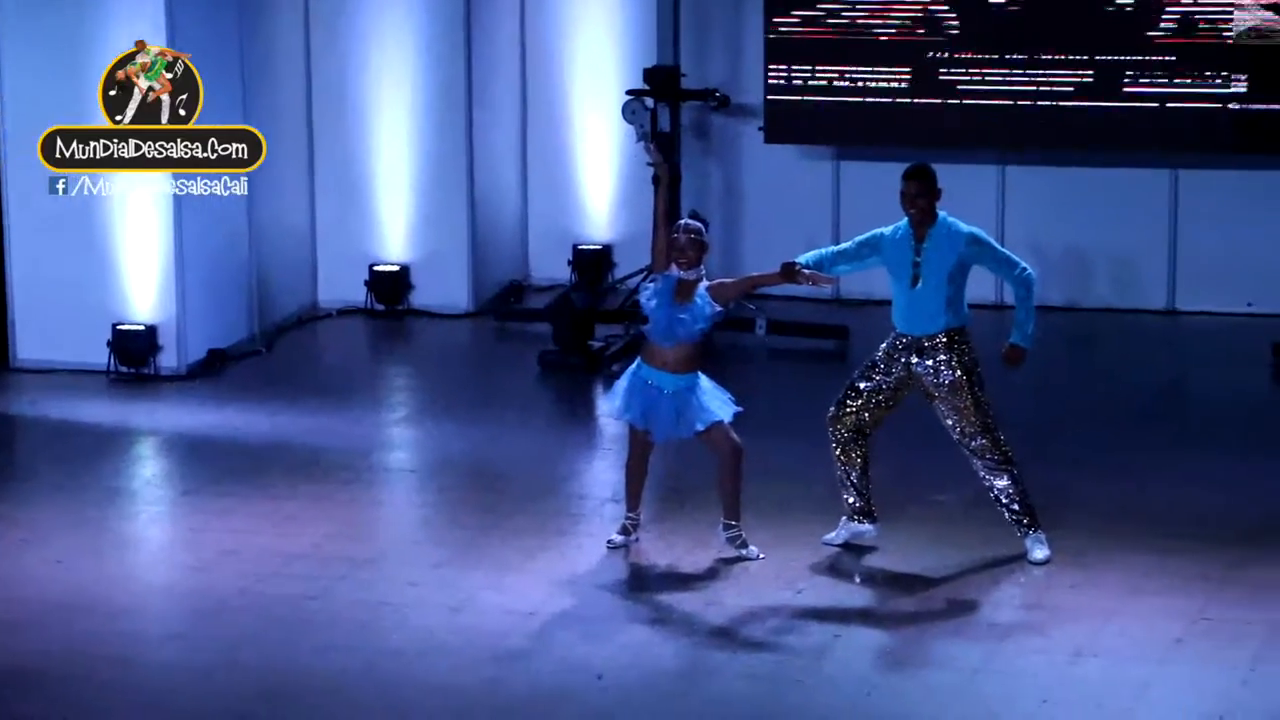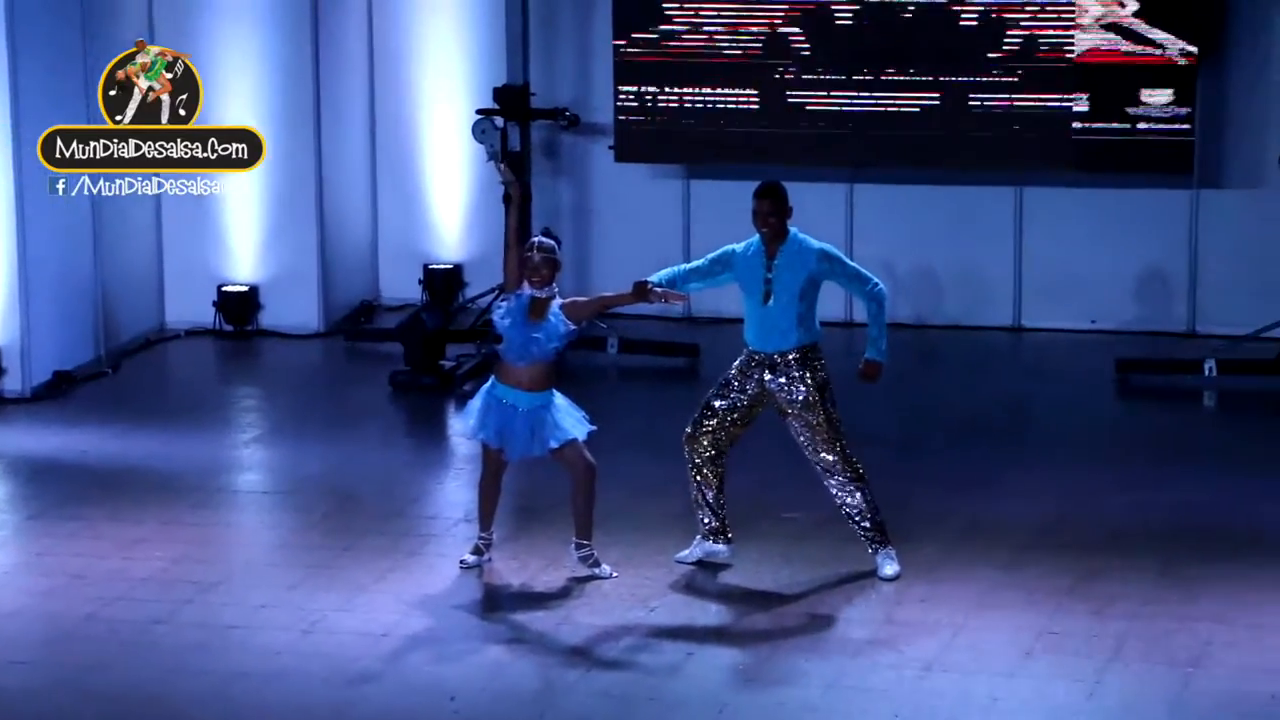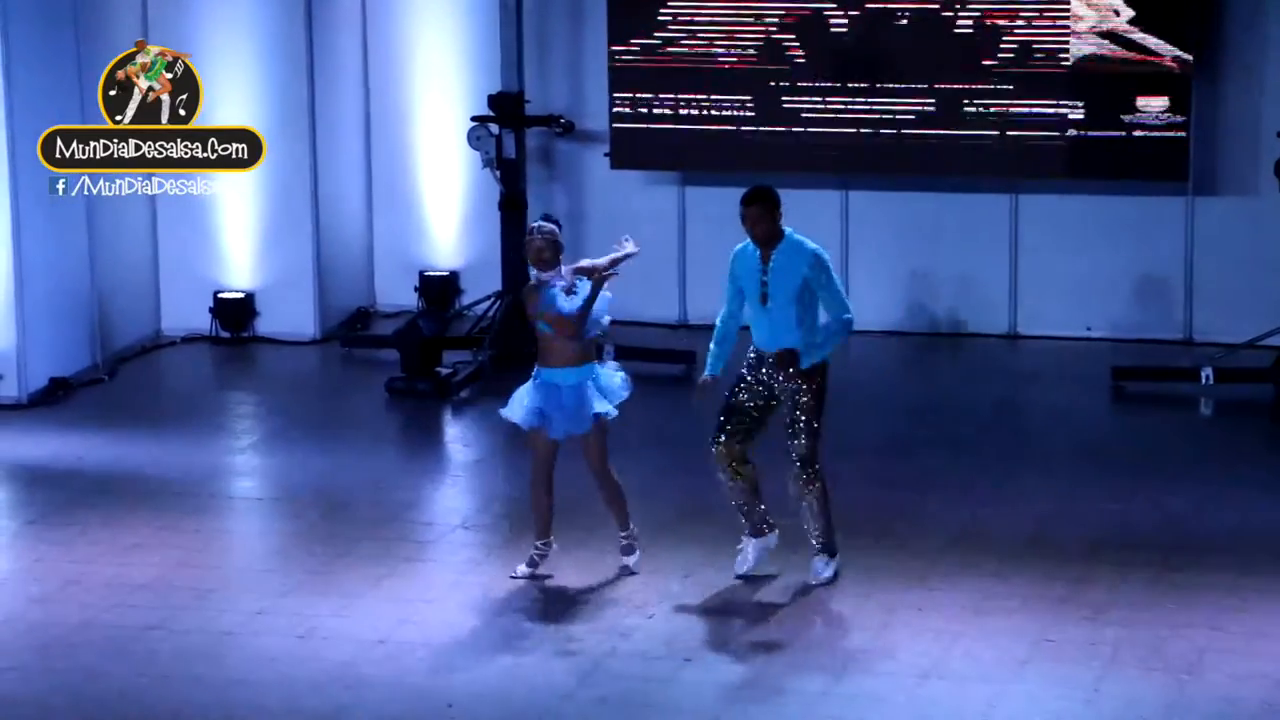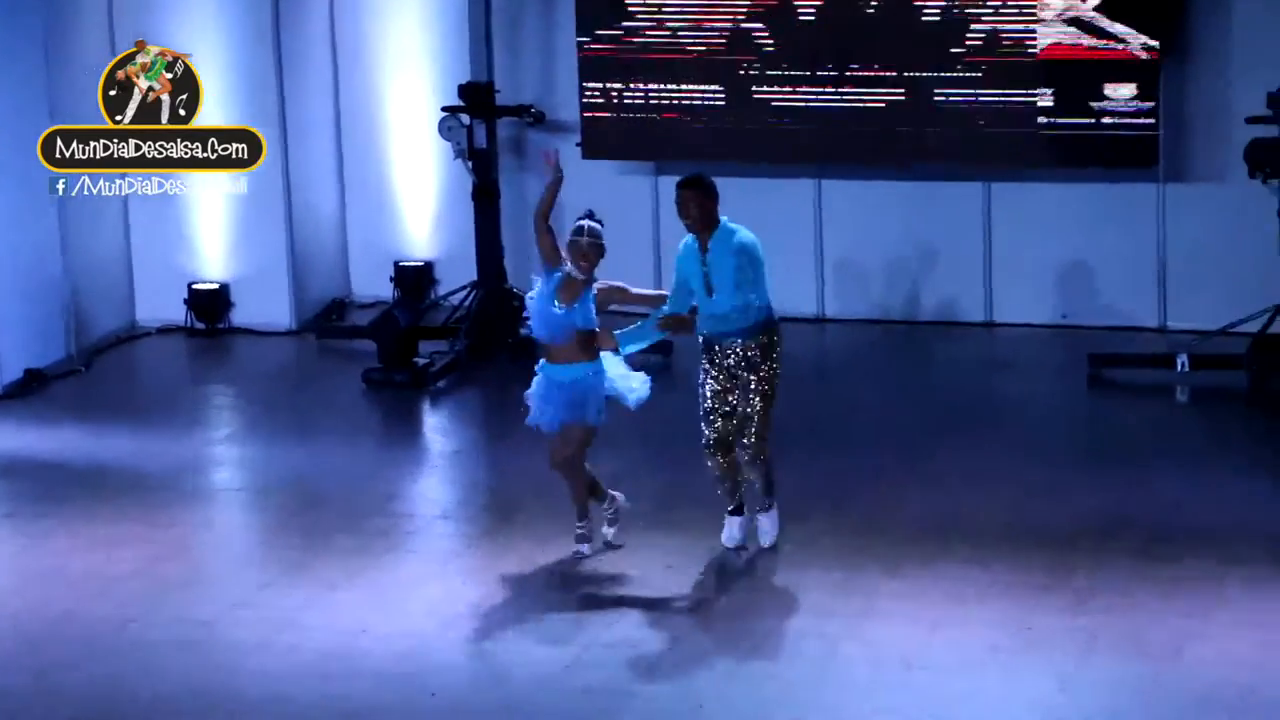
dt=0.7s
person 1, frame 1
left shoulder: (713, 293)
right shoulder: (661, 278)
left elbow: (753, 281)
right elbow: (659, 226)
left wrist: (791, 275)
right wrist: (663, 180)
left hip: (687, 386)
right hip: (648, 381)
left knee: (730, 449)
right knee: (639, 451)
left ankle: (732, 529)
right ankle: (630, 522)
person 1, frame 2
left shoulder: (567, 310)
right shoulder: (513, 297)
left elbow: (610, 301)
right elbow: (509, 245)
left wrist: (643, 294)
right wrist: (514, 200)
left hip: (542, 404)
right hip: (501, 399)
left knee: (584, 468)
right knee: (492, 472)
left ankle: (584, 548)
right ankle: (483, 542)
person 1, frame 3
left shoulder: (582, 272)
right shoulder: (533, 293)
left elbow: (609, 263)
right elbow: (572, 328)
right wrist: (594, 290)
left hip: (586, 383)
right hip: (549, 386)
left knee: (599, 467)
right knee: (541, 471)
left ankle: (627, 535)
right ankle: (540, 548)
person 1, frame 4
left shoulder: (600, 291)
right shoulder: (555, 272)
left elbow: (657, 298)
right elbow: (541, 222)
right wrist: (556, 180)
left hip: (586, 381)
right hip: (554, 381)
left knee: (564, 460)
right knee: (563, 458)
left ankle: (586, 523)
right ankle: (610, 502)
person 2, frame 1
left shoulder: (965, 240)
right shoulder: (887, 240)
left elbow: (1021, 276)
right elbow: (838, 256)
left wrist: (1020, 339)
right wrist: (802, 264)
left hip: (946, 352)
right hip: (900, 348)
left knee: (981, 442)
right knee: (844, 420)
left ankle: (1030, 531)
right ankle: (859, 518)
person 2, frame 2
left shoulder: (815, 256)
right shoulder: (737, 257)
left elbow: (872, 292)
right elbow: (687, 273)
left wrist: (875, 352)
right wrist: (656, 282)
left hip: (798, 368)
right hip: (752, 366)
left knee: (831, 458)
right knee: (700, 441)
left ankle: (881, 546)
right ankle: (714, 537)
person 2, frame 3
left shoulder: (809, 257)
right shoulder: (741, 256)
left elbow: (842, 317)
right elbow: (730, 316)
left wrist: (809, 361)
right wrist: (713, 367)
left hip: (799, 366)
right hip: (760, 361)
left knee: (802, 462)
right knee: (725, 445)
left ankle: (825, 553)
right ankle: (760, 532)
person 2, frame 4
left shoulder: (741, 245)
right shoulder: (686, 251)
left elbow: (752, 310)
right elbow: (675, 310)
left wrist: (695, 321)
left hip: (754, 346)
right hip: (716, 349)
left knee: (752, 440)
right knee: (715, 441)
left ankle: (767, 508)
right ankle: (735, 510)
